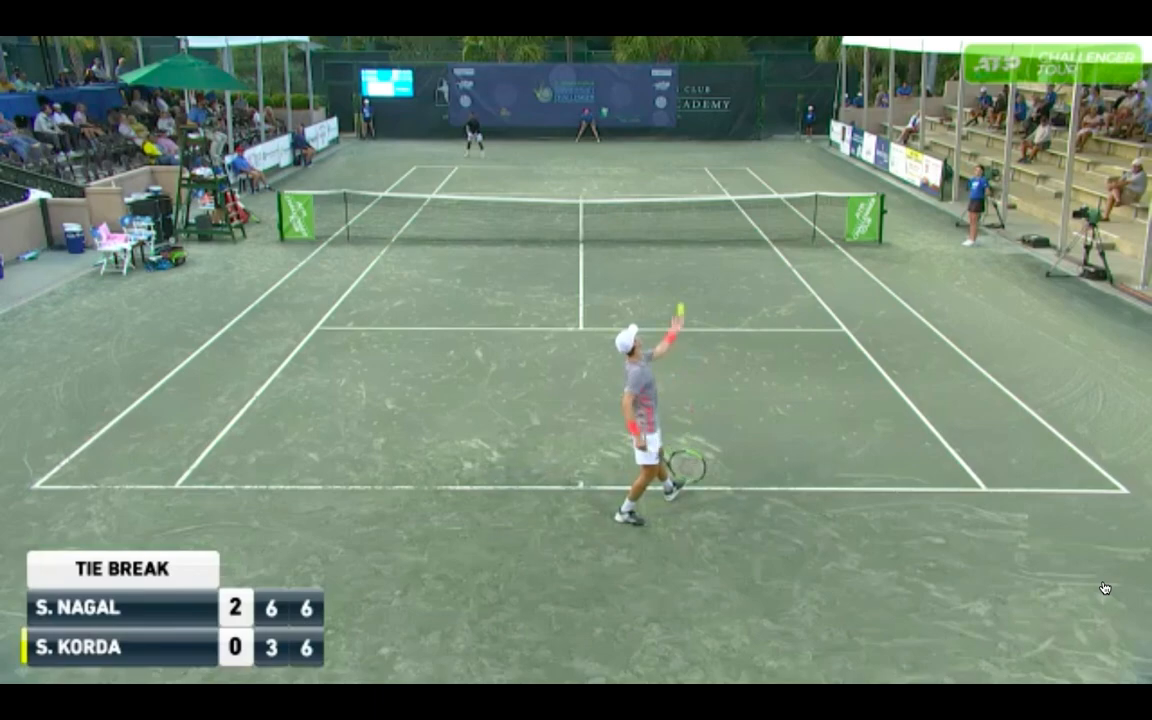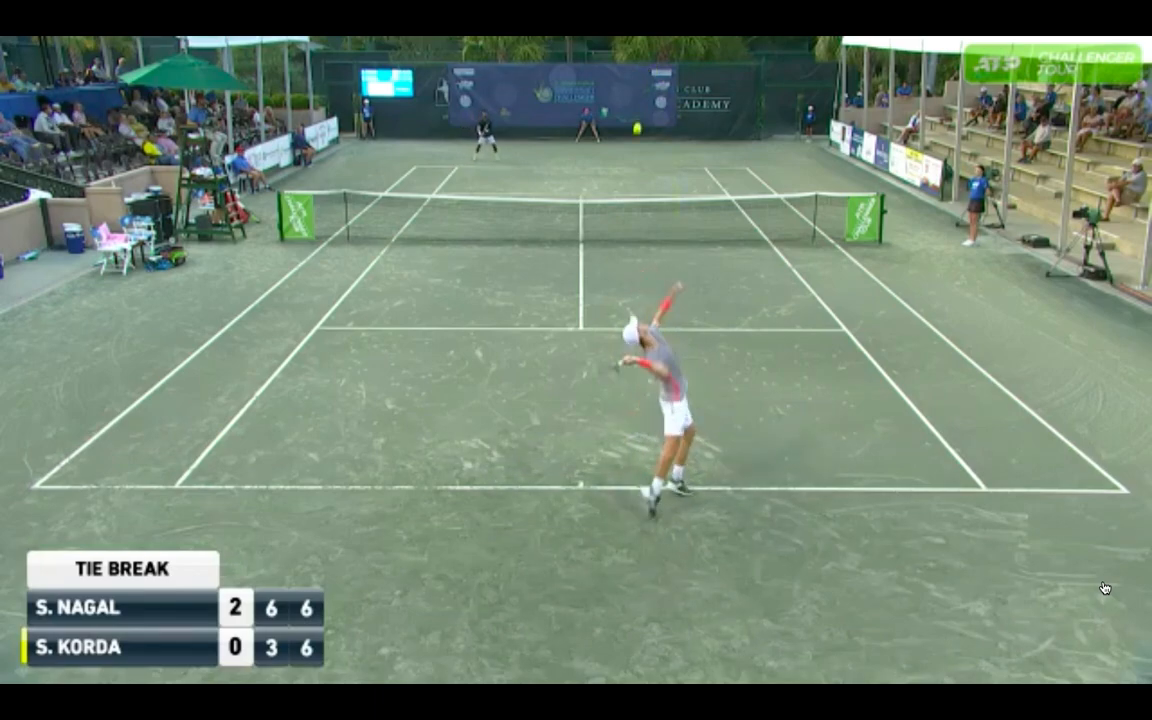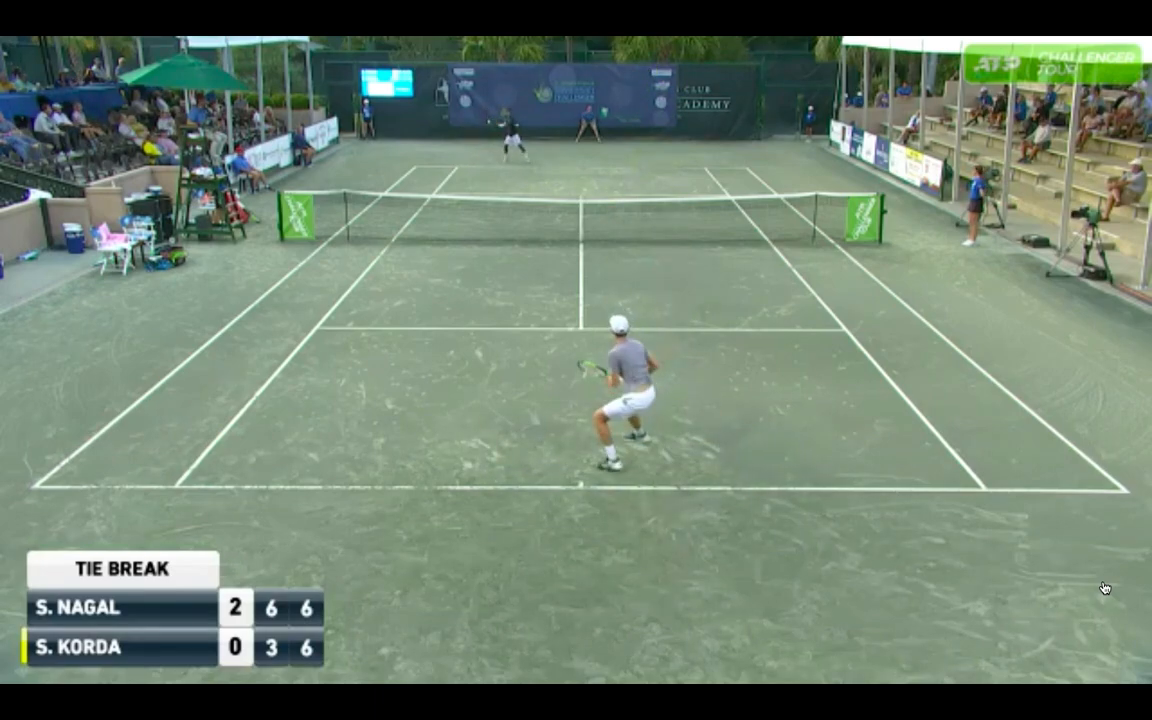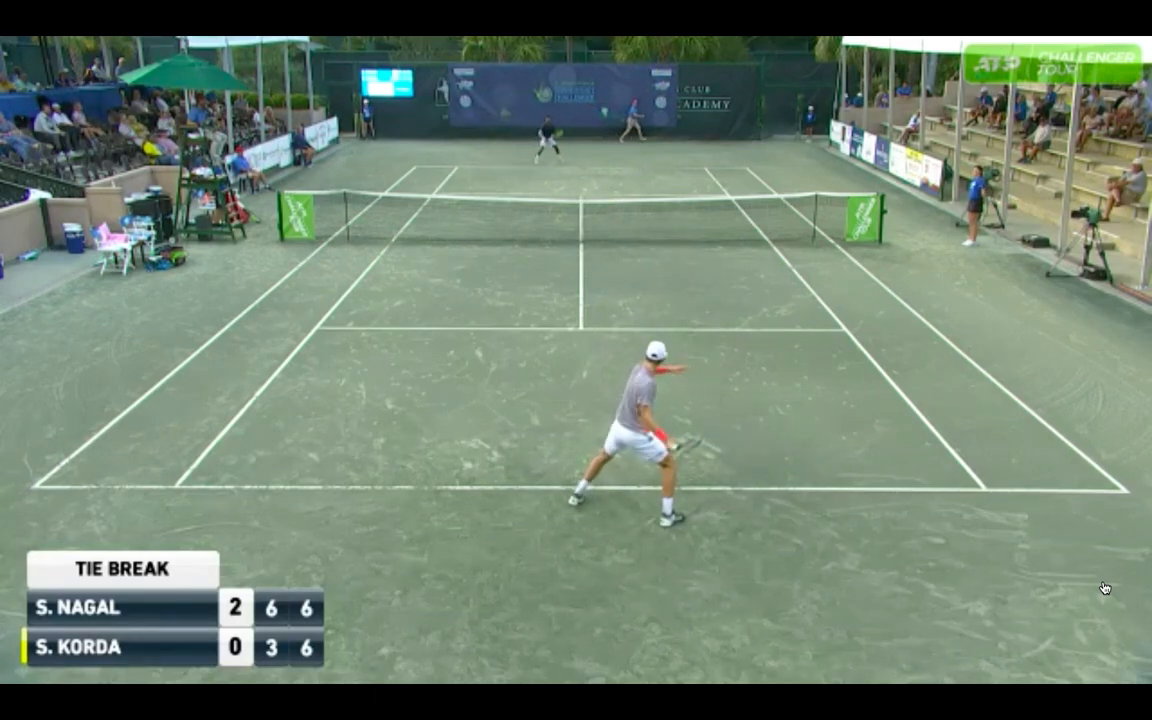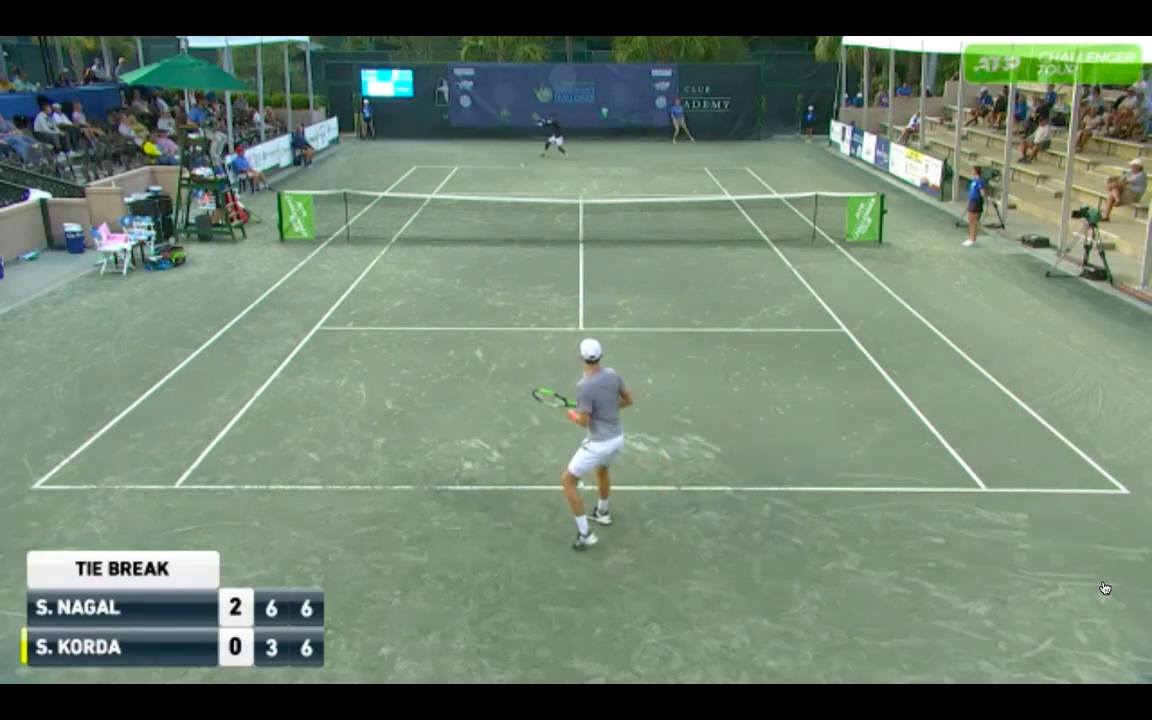
dt=1s
person 1, frame 1
left shoulder: (639, 359)
right shoulder: (634, 373)
left elbow: (658, 351)
right elbow: (626, 406)
left wrist: (673, 333)
right wrist: (636, 436)
left hip: (650, 423)
right hip: (644, 428)
left knee: (657, 454)
right knee: (647, 474)
left ankle: (669, 487)
right ankle: (624, 512)
person 1, frame 2
left shoulder: (652, 333)
right shoulder: (651, 355)
left elbow: (659, 314)
right elbow: (664, 374)
left wrist: (672, 294)
right wrist: (638, 361)
left hip: (677, 398)
right hip: (674, 400)
left knee: (689, 434)
right knee: (671, 444)
left ankle: (675, 480)
right ankle: (654, 490)
person 1, frame 3
left shoulder: (615, 353)
right shoulder: (638, 345)
left elbow: (613, 384)
right elbow: (655, 365)
left wrist: (611, 378)
left hip: (636, 398)
right hip: (649, 393)
left knee: (599, 418)
right knee: (630, 410)
left ankle: (613, 460)
right ankle: (640, 433)
person 1, frame 4
left shoulder: (638, 368)
right shoulder: (649, 384)
right elbow: (645, 417)
left wrist: (669, 369)
right wrist: (664, 438)
left hip: (619, 428)
right hip: (637, 435)
left knee: (604, 456)
right knee: (669, 465)
left ankle: (578, 493)
right ankle: (667, 515)
person 1, frame 5
left shoulder: (584, 386)
right shoulder: (612, 374)
left elbow: (583, 421)
right elbow: (628, 400)
left wrist: (572, 414)
left hip: (598, 444)
right hip: (617, 438)
left knee: (568, 481)
right knee: (602, 468)
left ankle: (585, 534)
right ankle: (603, 513)
